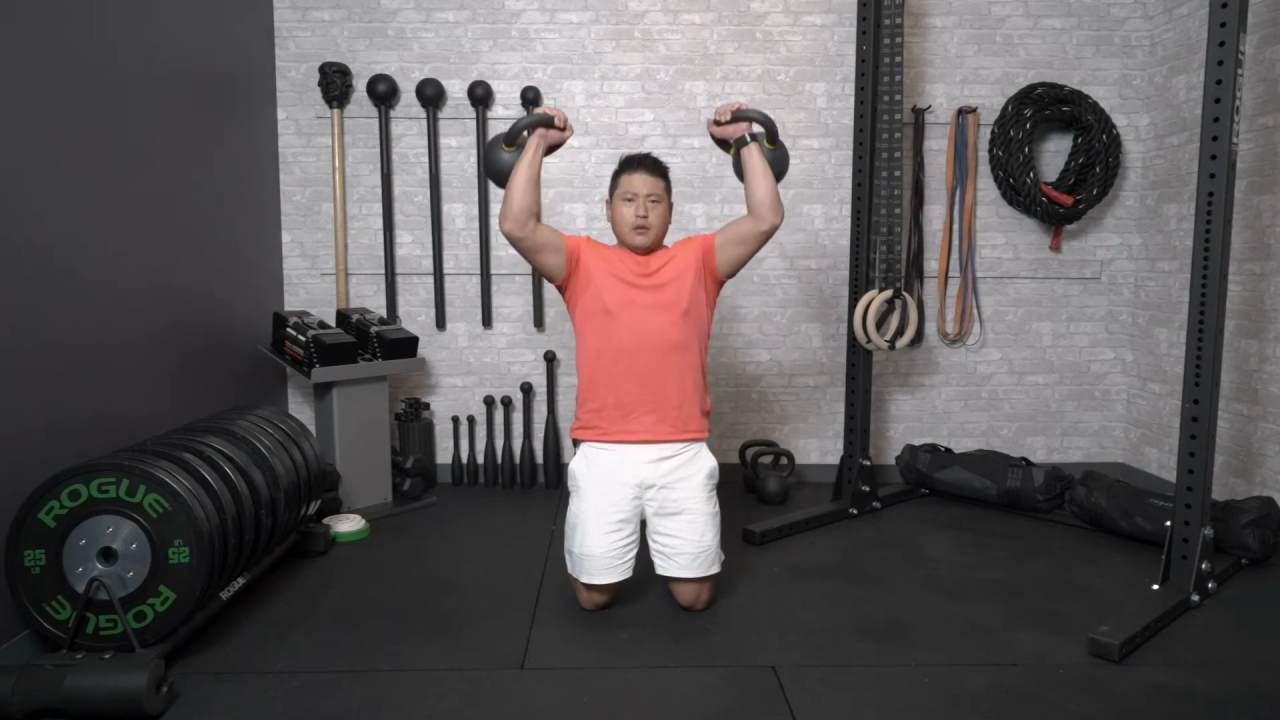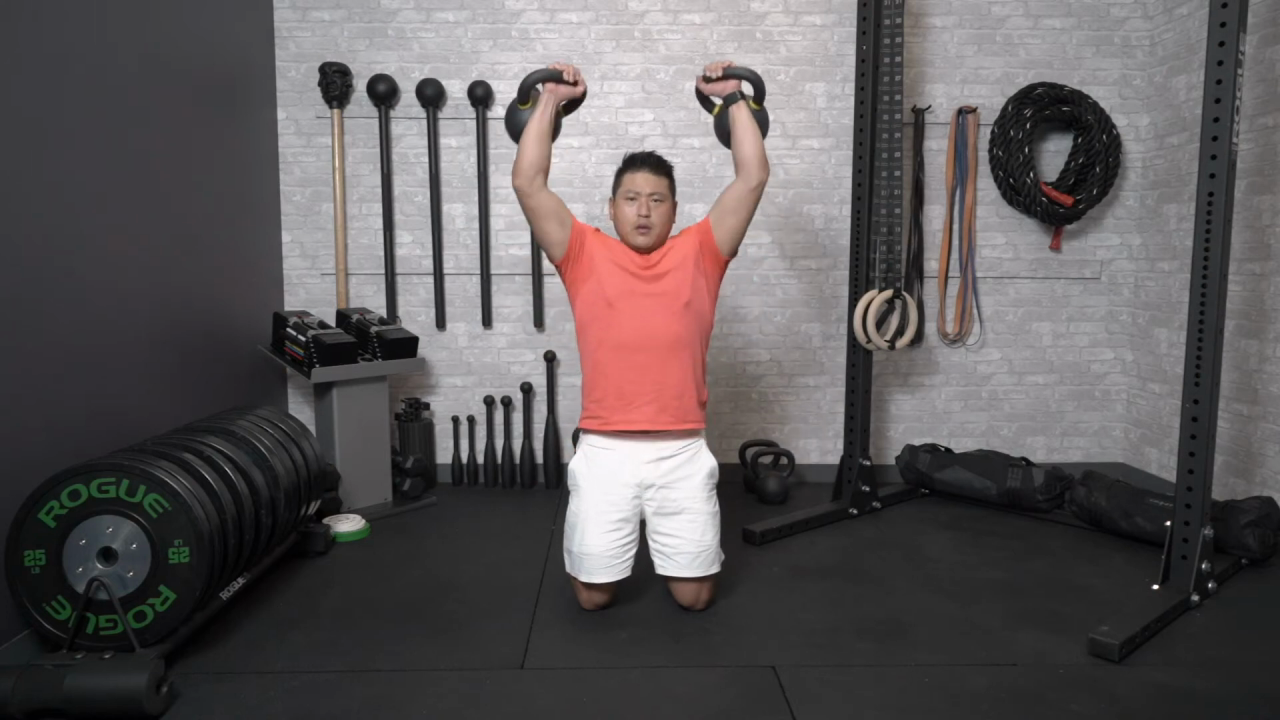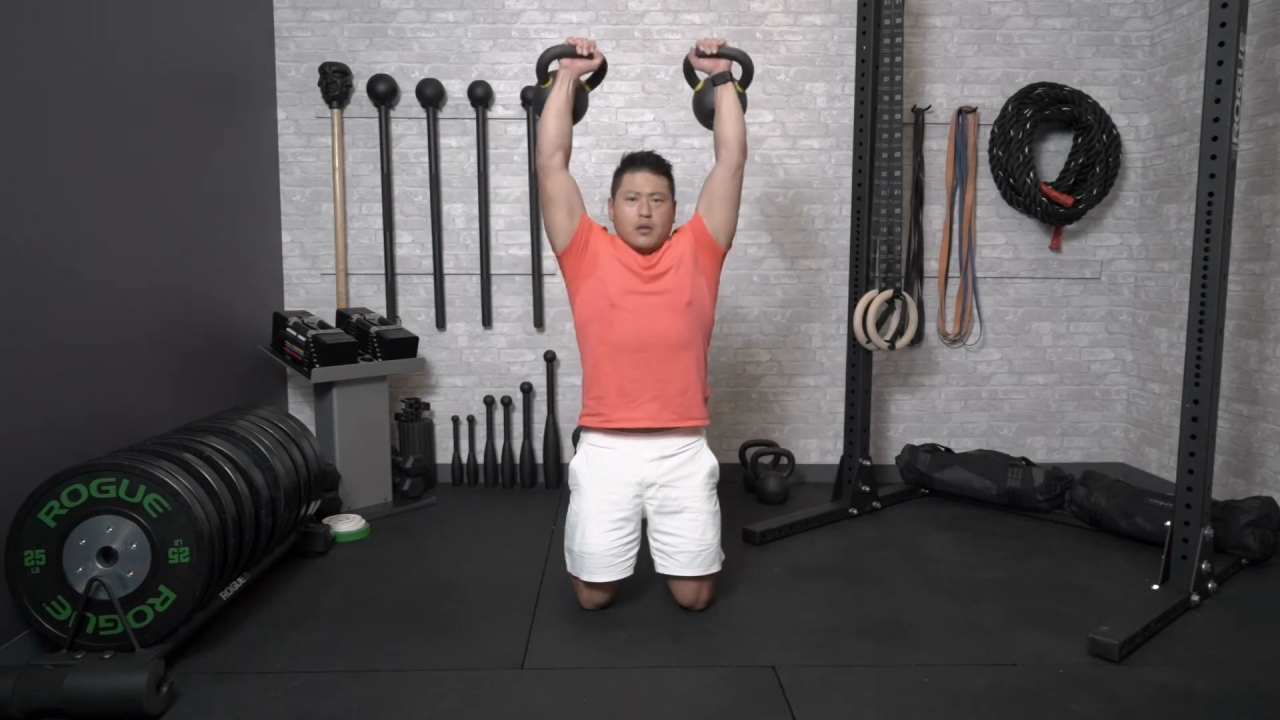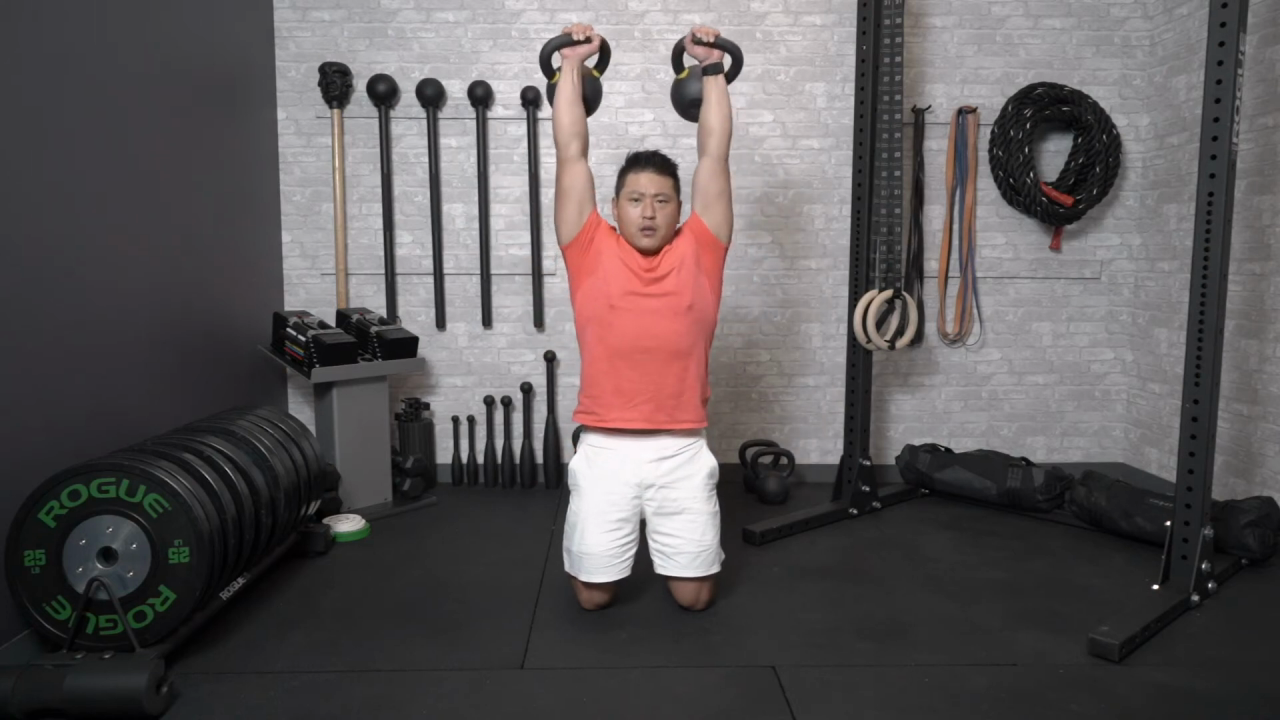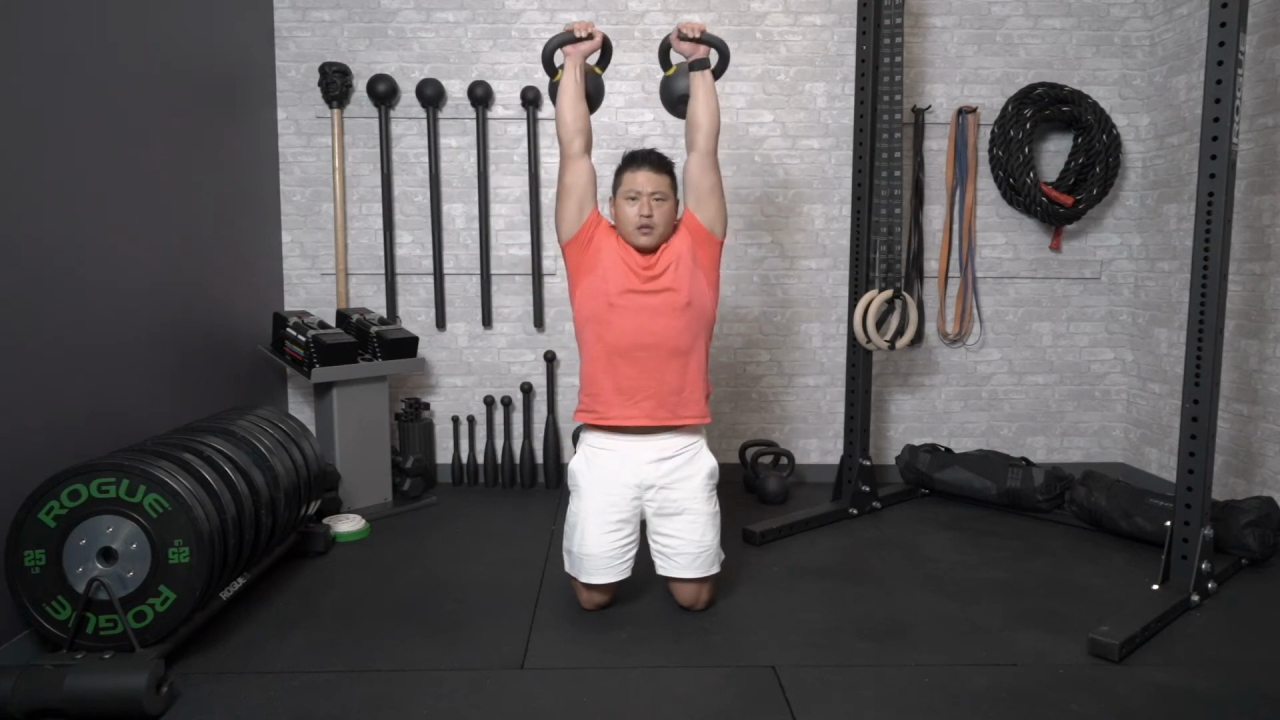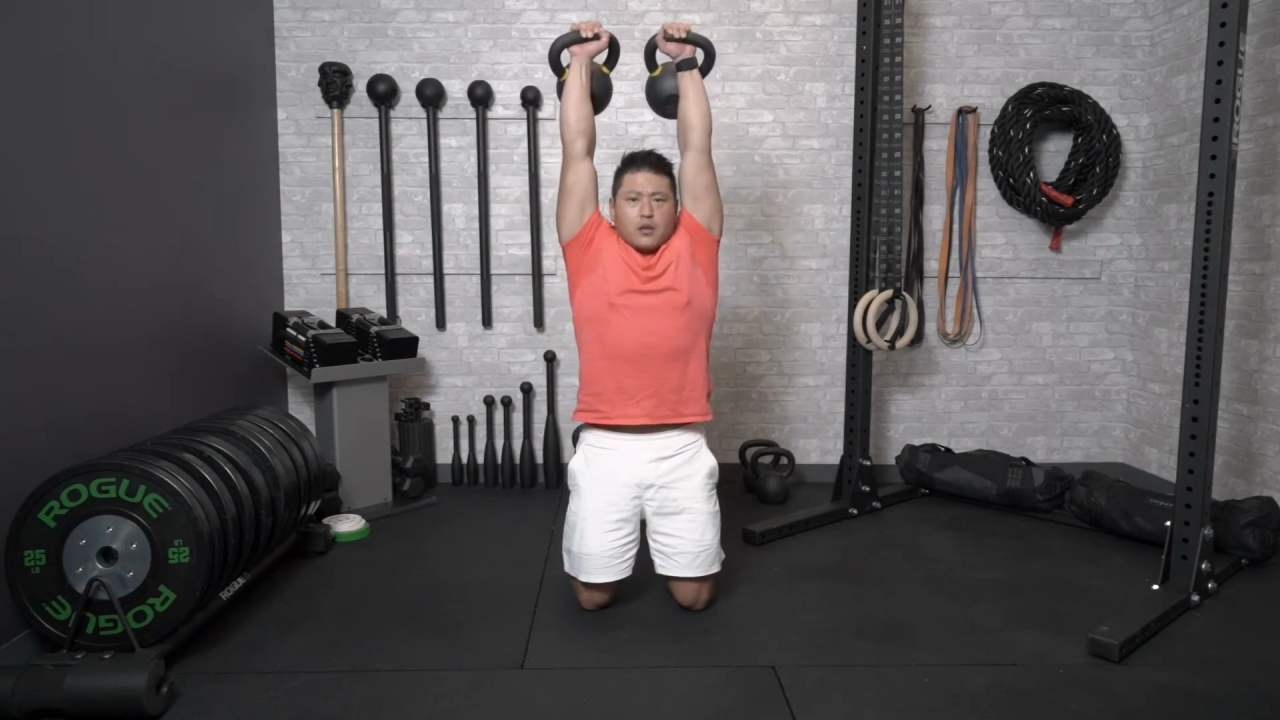
dt=0.4s
person 1, frame 1
left shoulder: (697, 261)
right shoulder: (584, 263)
left elbow: (767, 218)
right elbow: (516, 225)
left wrist: (744, 140)
right wrist: (537, 142)
left hip: (682, 454)
right hip: (604, 453)
left knee: (695, 593)
right knee: (594, 593)
left ankle: (668, 546)
right ankle: (595, 552)
person 1, frame 2
left shoulder: (698, 254)
right shoulder: (585, 256)
left elbow: (752, 177)
right elbow: (527, 181)
left wrist: (733, 98)
right wrist: (550, 99)
left hip: (682, 450)
right hip: (605, 450)
left knee: (694, 594)
right knee: (593, 594)
left ankle: (672, 542)
right ankle: (608, 547)
person 1, frame 3
left shoulder: (697, 253)
right shoulder: (588, 254)
left elbow: (730, 159)
right elbow: (552, 161)
left wrist: (720, 77)
right wrist: (568, 76)
left hip: (682, 449)
right hip: (606, 449)
left knee: (695, 593)
right knee: (594, 593)
left ankle: (673, 543)
right ankle: (611, 542)
person 1, frame 4
left shoulder: (698, 252)
right shoulder: (592, 252)
left elbow: (714, 154)
right elbow: (571, 153)
left wrist: (711, 67)
right wrist: (571, 64)
left hip: (681, 451)
right hip: (605, 450)
left knee: (694, 593)
right knee: (593, 593)
left ankle: (666, 541)
right ankle: (619, 542)
person 1, frame 5
left shoulder: (695, 249)
right shoulder: (591, 249)
left elbow: (703, 148)
right elbow: (574, 150)
left wrist: (698, 62)
right wrist: (574, 61)
left hip: (681, 449)
right hip: (605, 449)
left knee: (695, 593)
right knee: (593, 593)
left ankle: (668, 544)
right ankle: (616, 546)
person 1, frame 6
left shoulder: (693, 248)
right shoulder: (591, 248)
left elbow: (696, 146)
right elbow: (578, 149)
left wrist: (685, 62)
right wrist: (580, 60)
left hip: (681, 447)
right hip: (606, 447)
left knee: (695, 592)
right knee: (594, 592)
left ankle: (666, 539)
right ankle: (621, 541)
